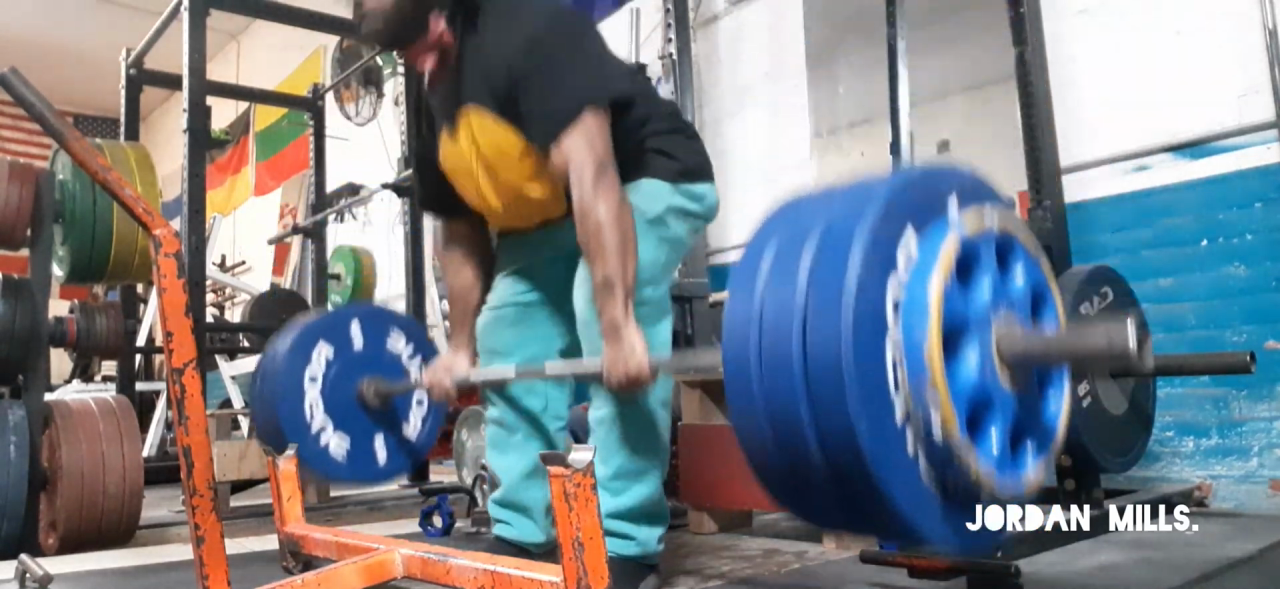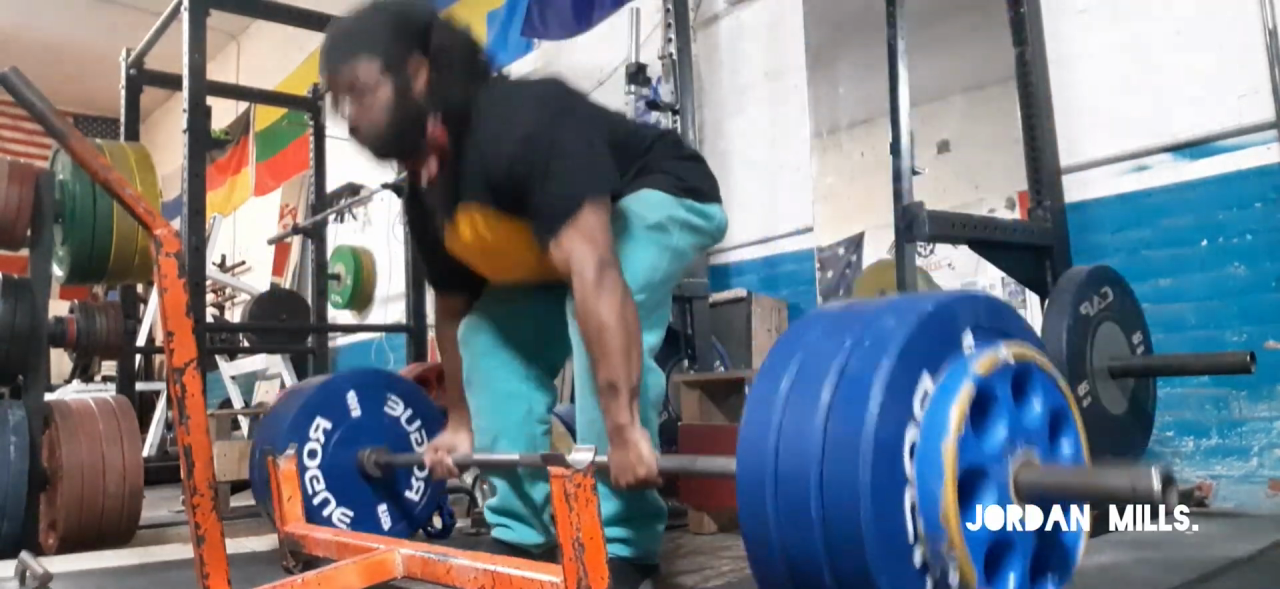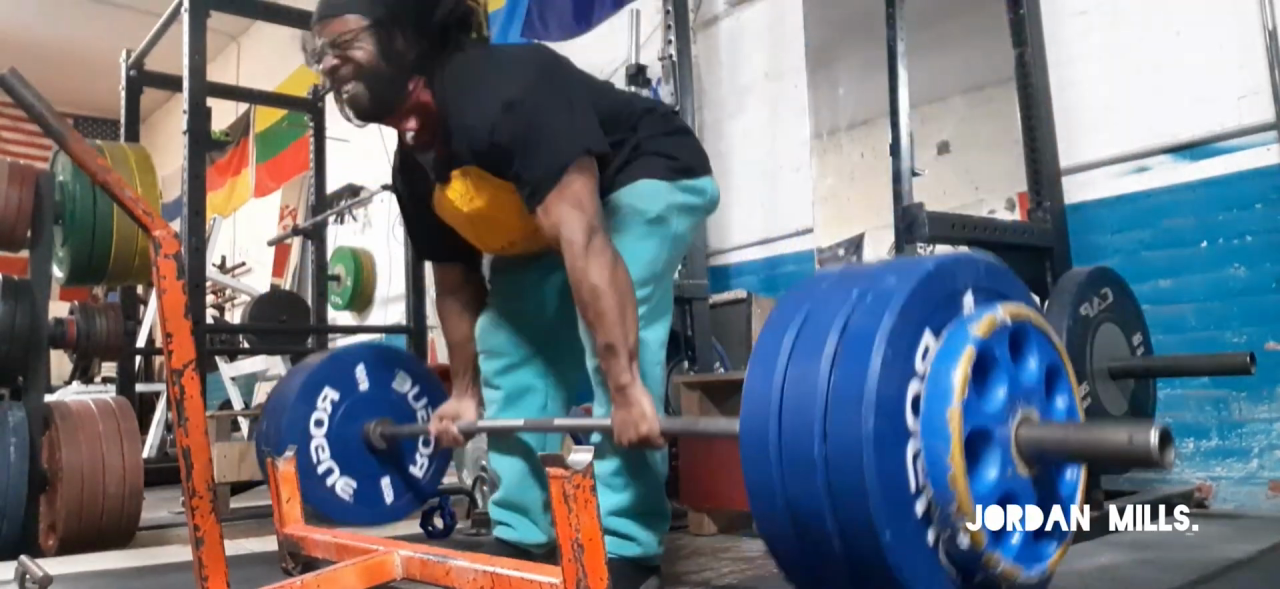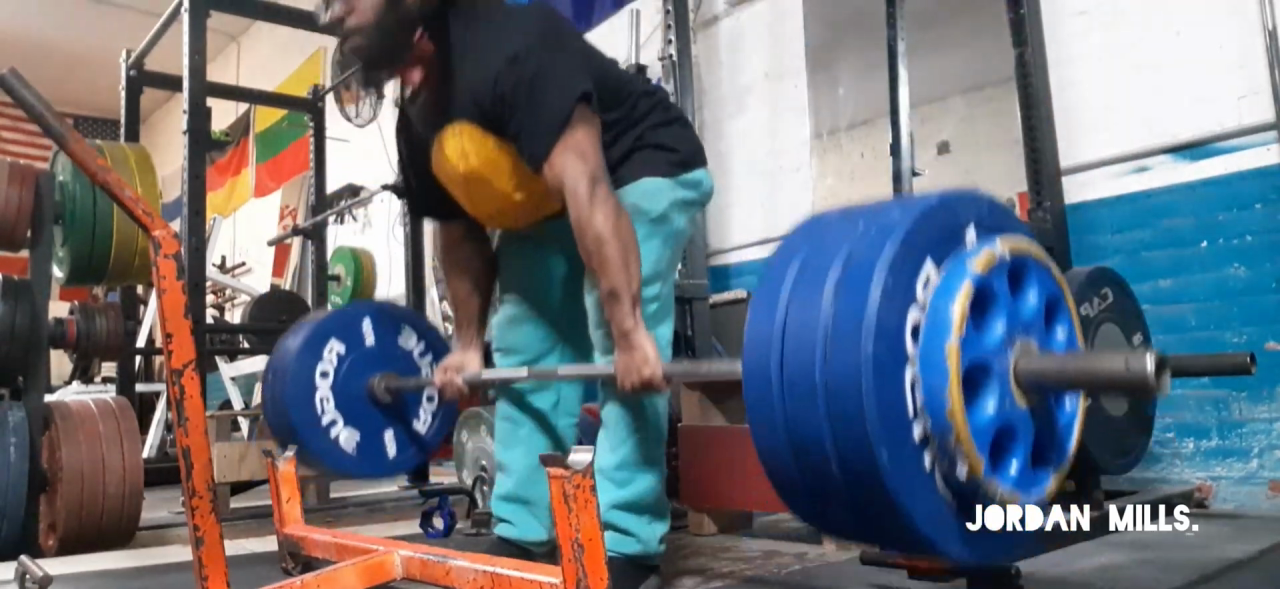
dt=0.2s
person 1, frame 1
right shoulder: (435, 107)
left elbow: (592, 182)
right elbow: (460, 237)
left wrist: (618, 322)
right wrist: (460, 347)
left hip: (646, 182)
left knee: (612, 346)
right knee: (506, 347)
right ankle: (521, 533)
person 1, frame 2
left shoulder: (524, 127)
right shoulder: (431, 190)
left elbow: (594, 277)
right elbow: (455, 304)
left wrist: (624, 429)
right wrist: (459, 424)
left hip: (660, 197)
left knee: (603, 332)
right knee: (485, 338)
right ankle: (520, 537)
person 1, frame 3
left shoulder: (507, 93)
right shoulder: (416, 163)
left elbow: (584, 243)
right elbow: (456, 277)
left wrist: (625, 391)
right wrist: (466, 392)
left hip: (652, 180)
left knee: (610, 337)
right knee: (504, 343)
right ankle: (522, 538)
person 1, frame 4
left shoulder: (509, 50)
right shoulder: (415, 121)
left elbow: (587, 192)
right elbow: (459, 233)
left wrist: (629, 332)
right wrist: (468, 343)
left hip: (643, 173)
left knee: (621, 347)
right knee: (521, 351)
right ankle: (523, 535)
